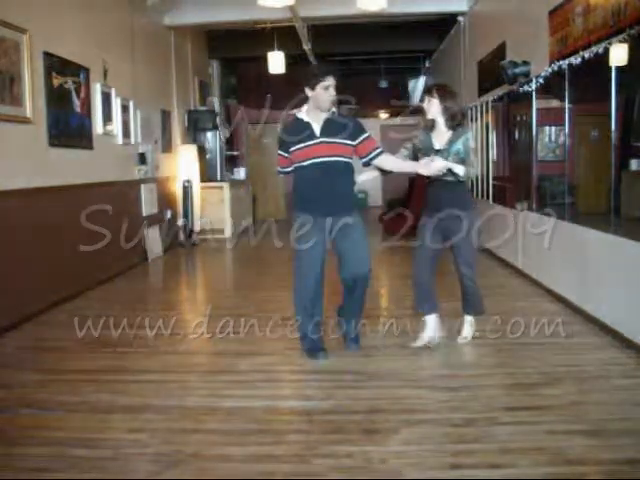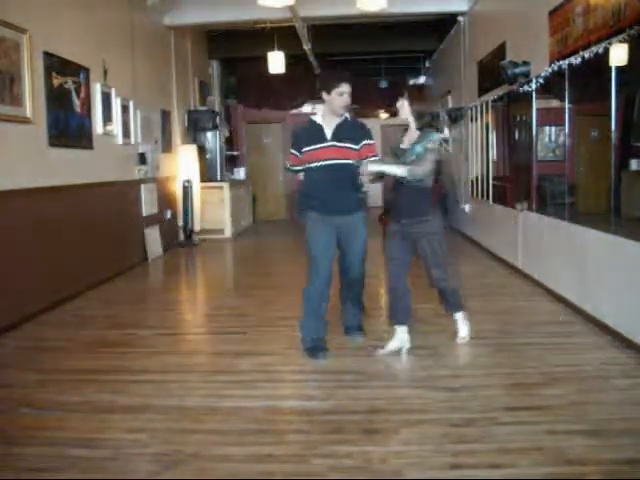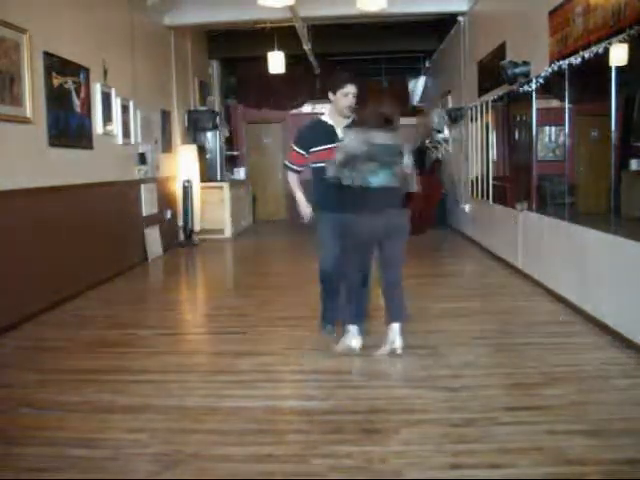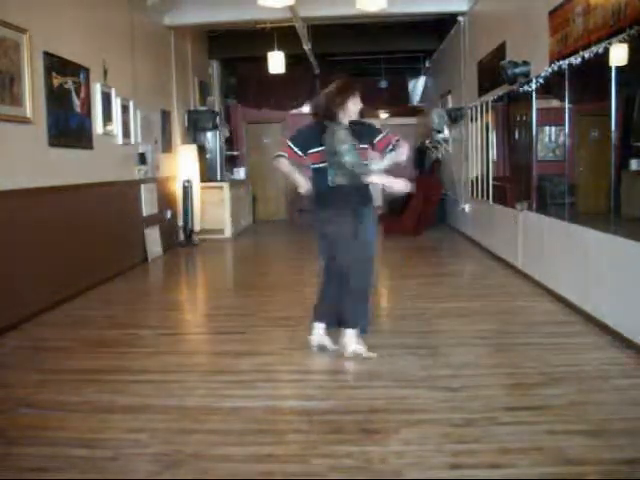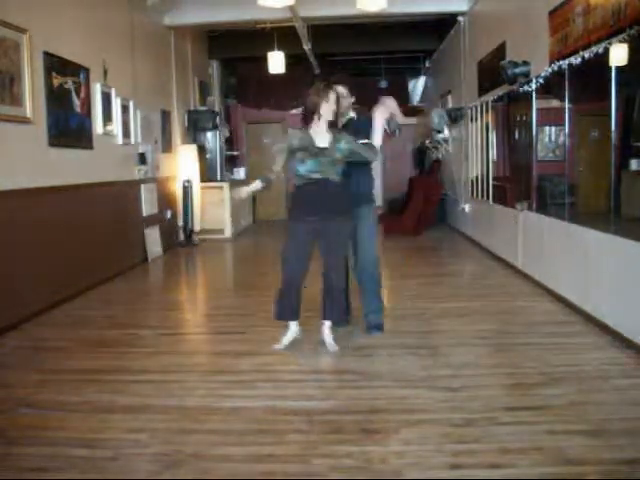
dt=0.3s
person 1, frame 1
left shoulder: (349, 126)
right shoulder: (290, 130)
left elbow: (378, 157)
right elbow: (286, 172)
left wrist: (416, 167)
right wrist: (312, 185)
left hip: (346, 214)
right hip: (308, 216)
left knee: (358, 271)
right knee: (309, 277)
left ankle: (350, 325)
right ankle: (311, 338)
person 1, frame 2
left shoulder: (359, 130)
right shoulder: (303, 133)
left elbow: (372, 164)
right elbow: (298, 172)
right wrist: (322, 187)
left hip: (353, 213)
right hip: (318, 214)
left knee: (354, 270)
right knee: (319, 273)
left ankle: (353, 321)
right ankle: (313, 337)
person 1, frame 3
right shoulder: (311, 132)
right elbow: (292, 170)
right wrist: (302, 201)
right hip: (327, 211)
right knee: (331, 264)
right ankle: (330, 316)
person 1, frame 4
left shoulder: (364, 130)
right shoulder: (310, 133)
left elbow: (394, 146)
right elbow: (282, 159)
left wrist: (401, 151)
right wrist: (299, 178)
left hip: (361, 207)
right hip: (328, 209)
left knee: (361, 260)
right knee: (334, 262)
left ankle: (354, 318)
right ankle: (338, 315)
person 1, frame 5
left shoulder: (365, 123)
left elbow: (395, 117)
left wrist: (390, 108)
left hip: (361, 206)
left knee: (367, 260)
left ankle: (374, 317)
person 2, frame 1
left shoulder: (464, 134)
right shoulder: (423, 137)
left elbow: (470, 170)
right elbow: (398, 159)
left wrist: (445, 163)
left hip: (458, 211)
right hip: (431, 211)
left knee: (465, 269)
right knee: (421, 269)
left ankle: (469, 321)
right ankle: (432, 326)
person 2, frame 2
right shoulder: (403, 138)
left hip: (424, 218)
right hip: (398, 219)
left knee: (438, 274)
right knee: (395, 277)
left ankle: (461, 319)
right ankle: (401, 336)
person 2, frame 3
left shoulder: (355, 136)
right shoulder: (397, 139)
left elbow: (332, 171)
right elbow: (408, 174)
left wrist: (347, 175)
right wrist: (407, 185)
left hip: (363, 215)
right hip: (396, 212)
left knee: (355, 274)
right knee: (392, 276)
left ankle: (353, 334)
right ankle: (395, 336)
person 2, frame 4
right shoulder: (341, 133)
left elbow: (362, 165)
right elbow: (353, 166)
left wrist: (395, 156)
right wrist: (386, 180)
left hip: (331, 211)
right hip: (342, 212)
left knee: (336, 274)
right knee: (357, 274)
left ankle: (319, 333)
right ankle: (351, 339)
person 2, frame 5
left shoulder: (342, 139)
right shoulder: (295, 136)
left elbow: (370, 156)
right elbow: (277, 169)
right wrist: (252, 186)
left hip: (334, 216)
right hip: (300, 216)
left knee: (334, 275)
right knee: (292, 274)
left ankle: (327, 330)
right ankle: (291, 328)
